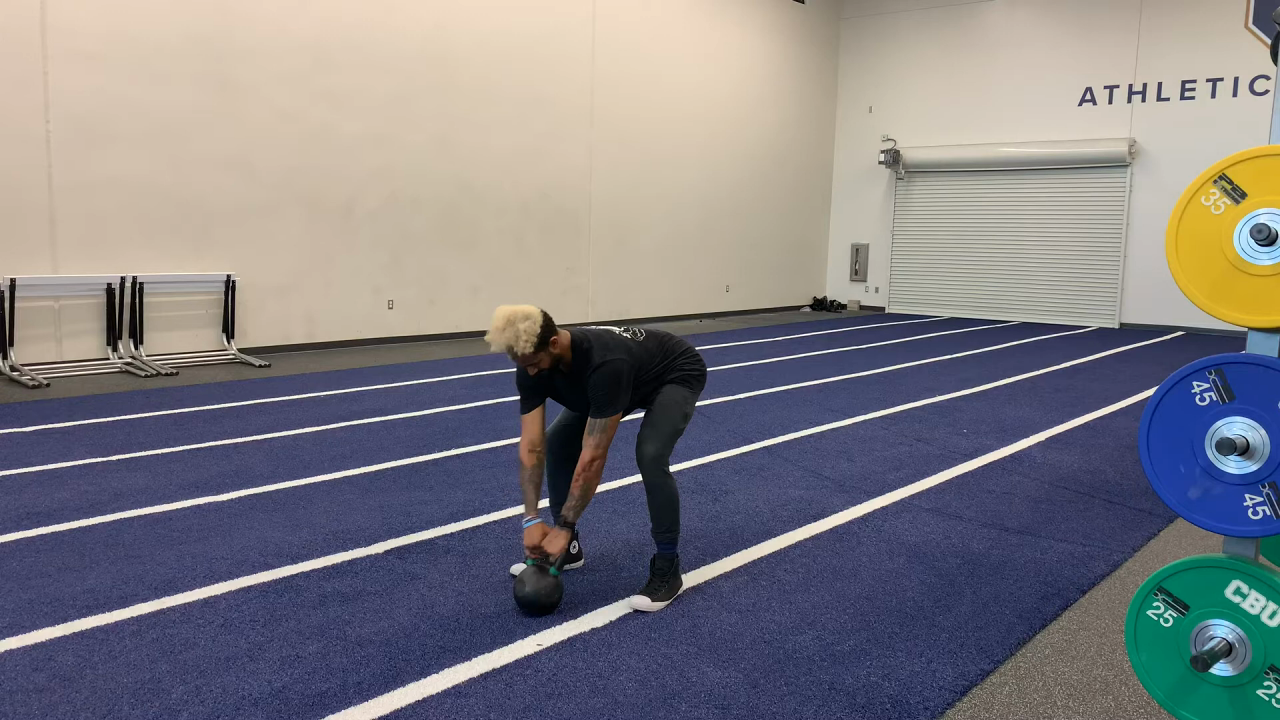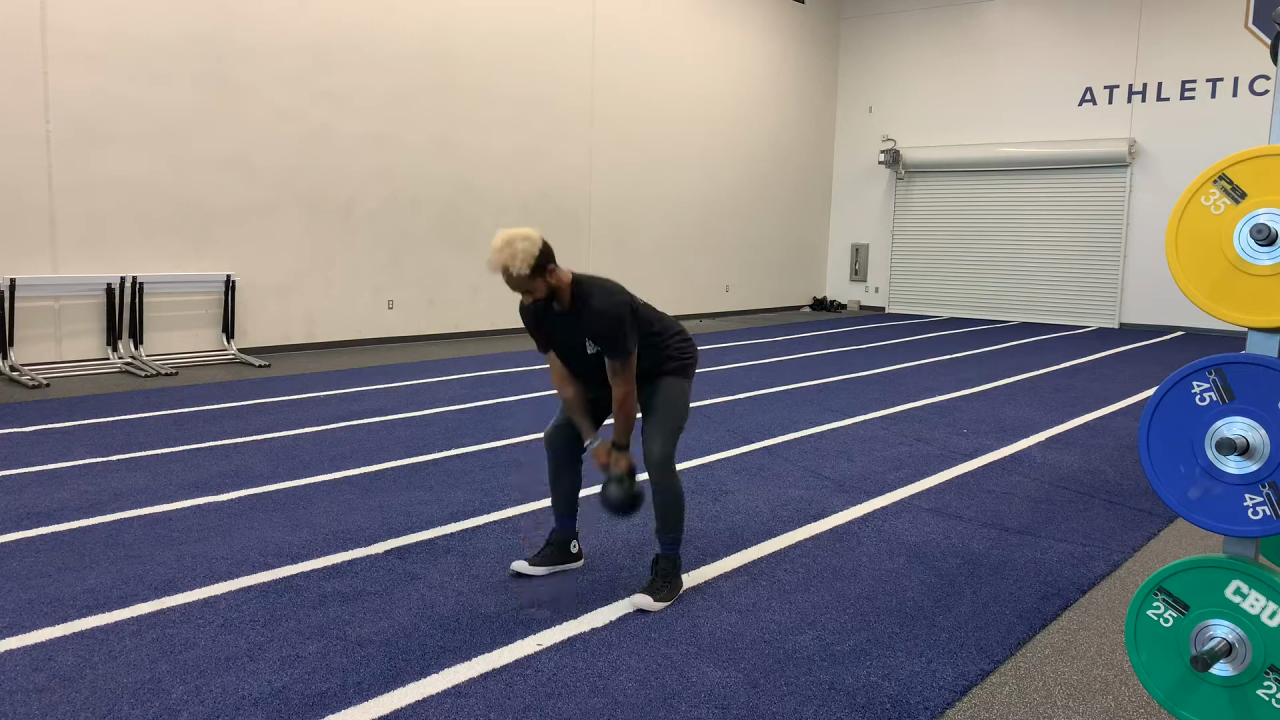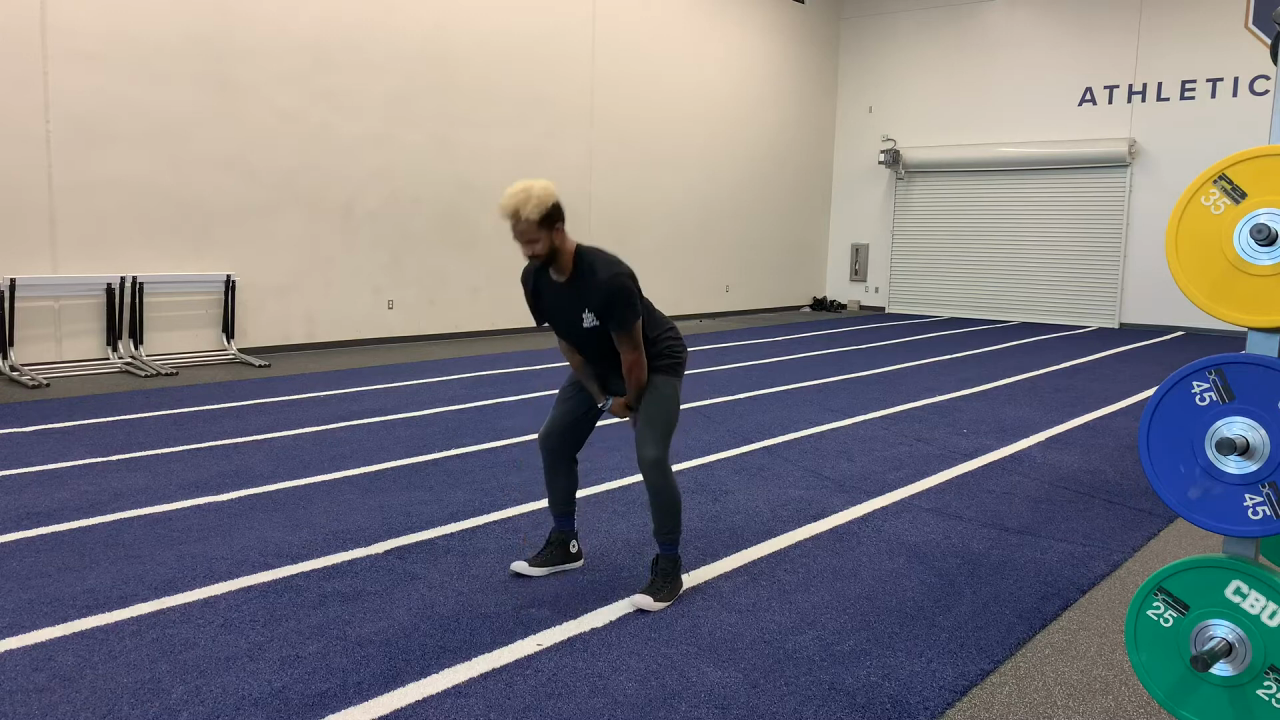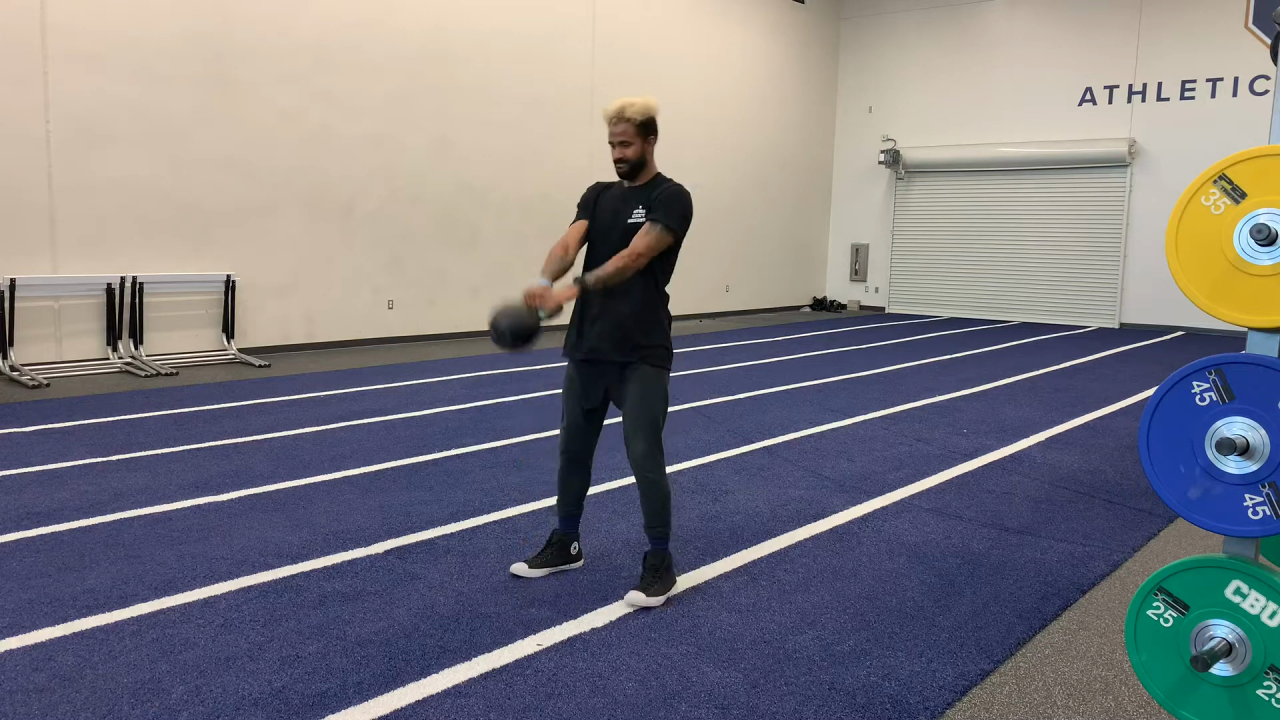
dt=0.4s
person 1, frame 1
left shoulder: (605, 364)
right shoulder: (533, 366)
left elbow: (593, 457)
right elbow: (531, 448)
left wrist: (565, 526)
right wrist: (532, 520)
left hip: (677, 375)
right hip: (634, 376)
left knee: (650, 454)
right knee: (557, 442)
left ankle: (667, 569)
right ankle: (567, 548)
person 1, frame 2
left shoulder: (606, 306)
right shoulder: (534, 310)
left elbow: (624, 389)
right elbow: (563, 378)
left wrist: (621, 447)
right wrist: (593, 440)
left hip: (666, 365)
left knee: (656, 456)
right knee: (559, 440)
left ankle: (669, 567)
right ankle: (564, 543)
person 1, frame 3
left shoulder: (609, 280)
right shoulder: (534, 279)
left elbow: (633, 355)
right elbow: (569, 346)
left wrist: (632, 400)
right wrist: (604, 398)
left hip: (657, 361)
right hip: (596, 366)
left knee: (651, 457)
right knee: (553, 441)
left ankle: (669, 569)
right ankle: (564, 543)
person 1, frame 4
left shoulder: (671, 198)
right shoulder: (598, 195)
left elbow: (635, 256)
right elbow: (569, 243)
left wrist: (575, 286)
right wrist: (545, 281)
left hip: (641, 354)
right hip: (586, 348)
left knee: (644, 456)
right knee: (573, 449)
left ankle: (659, 563)
right ankle: (566, 544)
